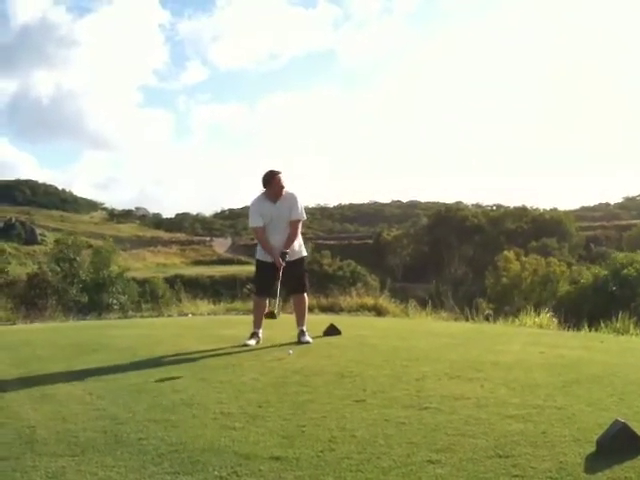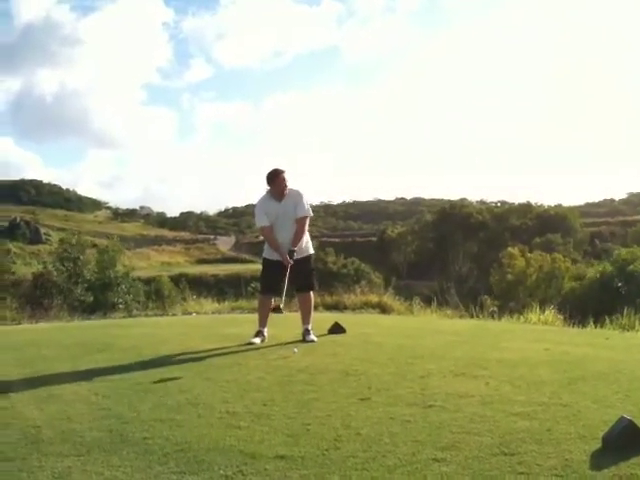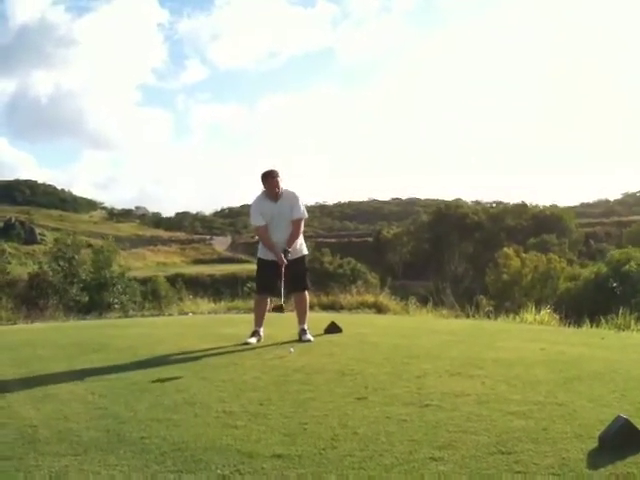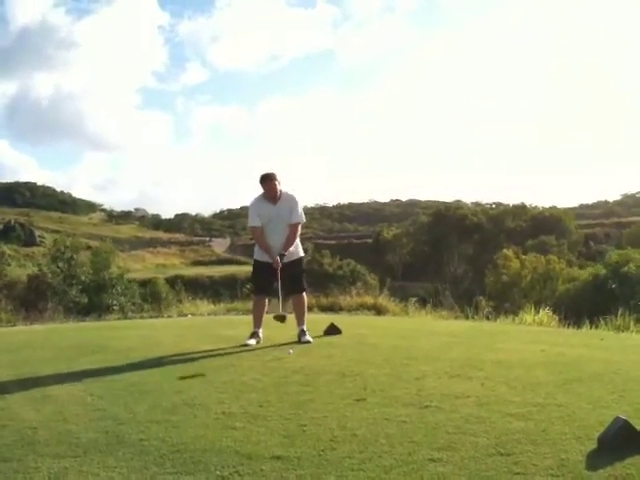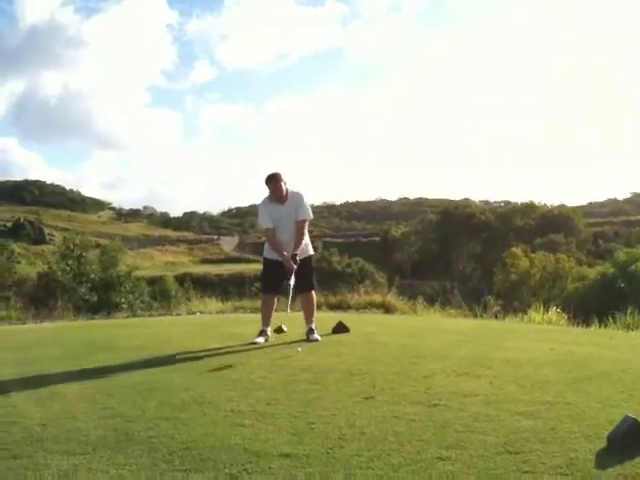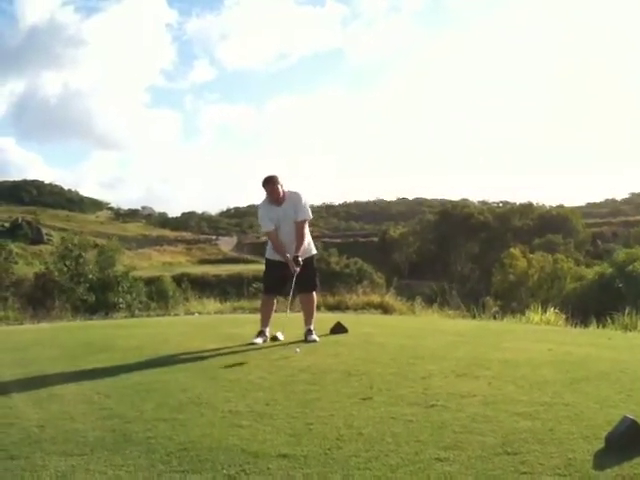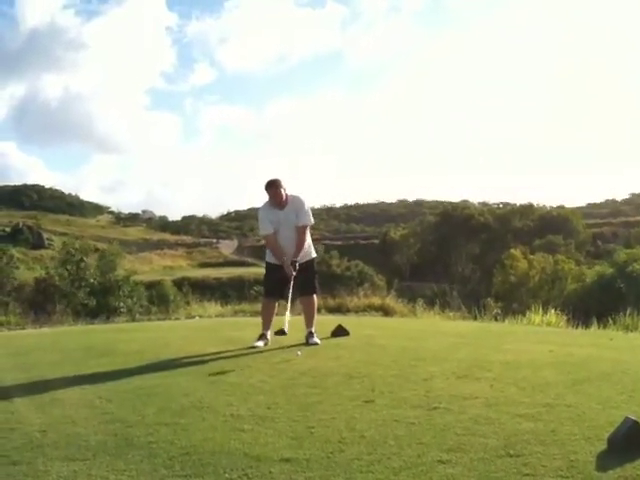
dt=0.2s
person 1, frame 1
left shoulder: (292, 199)
right shoulder: (256, 205)
left elbow: (295, 227)
right elbow: (259, 234)
left wrist: (285, 251)
right wrist: (274, 255)
left hip: (294, 254)
right hip: (266, 256)
left knee: (299, 292)
right knee: (260, 295)
left ankle: (302, 331)
right ankle: (256, 333)
person 1, frame 2
left shoulder: (297, 196)
right shoulder: (262, 204)
left elbow: (303, 225)
right elbow: (267, 234)
left wrist: (293, 249)
right wrist: (282, 254)
left hip: (301, 252)
right hip: (273, 255)
left knee: (306, 291)
right knee: (266, 293)
left ankle: (307, 329)
right ankle: (261, 331)
person 1, frame 3
left shoulder: (293, 198)
right shoulder: (257, 204)
left elbow: (298, 226)
right elbow: (262, 233)
left wrist: (287, 249)
right wrist: (277, 253)
left hip: (295, 253)
right hip: (268, 255)
left knee: (300, 290)
right knee: (262, 293)
left ankle: (303, 329)
right ankle: (257, 331)
person 1, frame 4
left shoulder: (292, 201)
right shoulder: (255, 205)
left elbow: (295, 230)
right elbow: (257, 234)
left wrist: (283, 252)
right wrist: (272, 255)
left hip: (291, 255)
right hip: (264, 257)
left knee: (298, 292)
right knee: (259, 294)
left ankle: (302, 330)
right ankle: (256, 332)
person 1, frame 5
left shoulder: (299, 199)
right shoulder: (265, 206)
left elbow: (301, 228)
right elbow: (270, 236)
left wrist: (295, 253)
right wrist: (285, 257)
left hip: (301, 253)
right hip: (274, 256)
left knee: (307, 290)
right knee: (268, 293)
left ankle: (311, 328)
right ankle: (265, 330)
person 1, frame 6
left shoulder: (297, 199)
right shoulder: (264, 209)
left elbow: (301, 228)
right elbow: (273, 238)
left wrist: (297, 255)
right wrist: (288, 259)
left hip: (303, 253)
right hip: (276, 256)
left knee: (308, 291)
right knee: (269, 293)
left ankle: (309, 329)
right ankle: (263, 331)
person 1, frame 7
left shoulder: (299, 203)
right shoulder: (264, 211)
left elbow: (302, 234)
right elbow: (270, 241)
left wrist: (295, 259)
right wrist: (284, 263)
left hip: (303, 257)
right hip: (276, 260)
left knee: (308, 294)
right knee: (269, 297)
left ankle: (311, 332)
right ankle: (265, 334)
